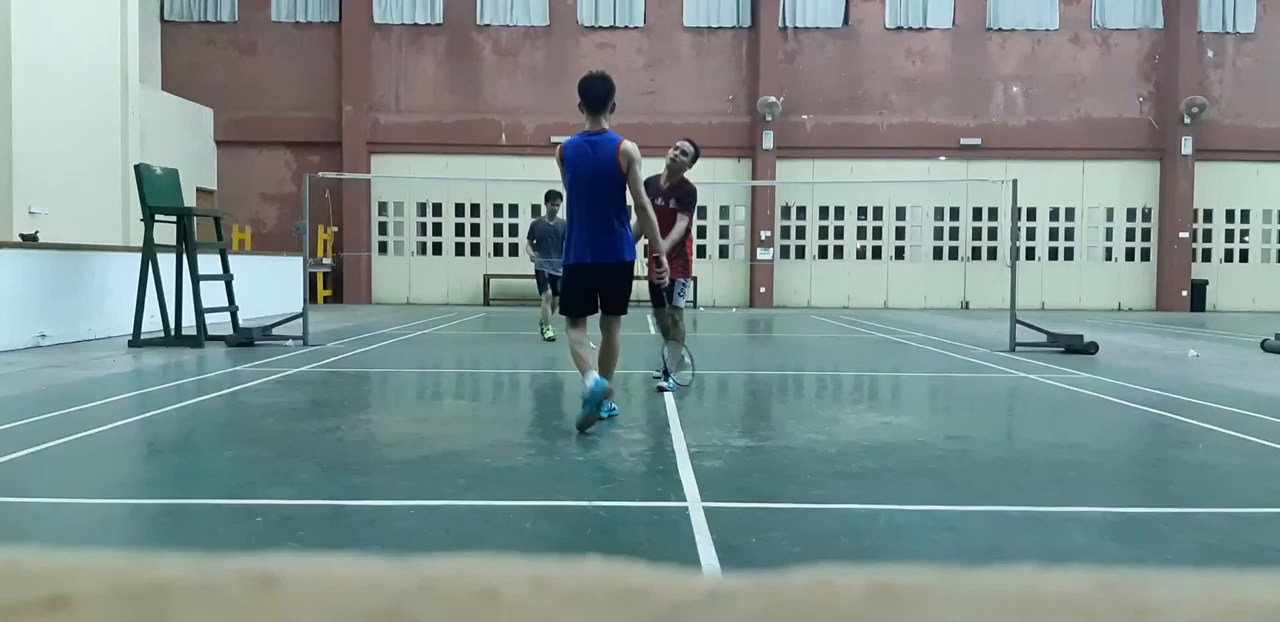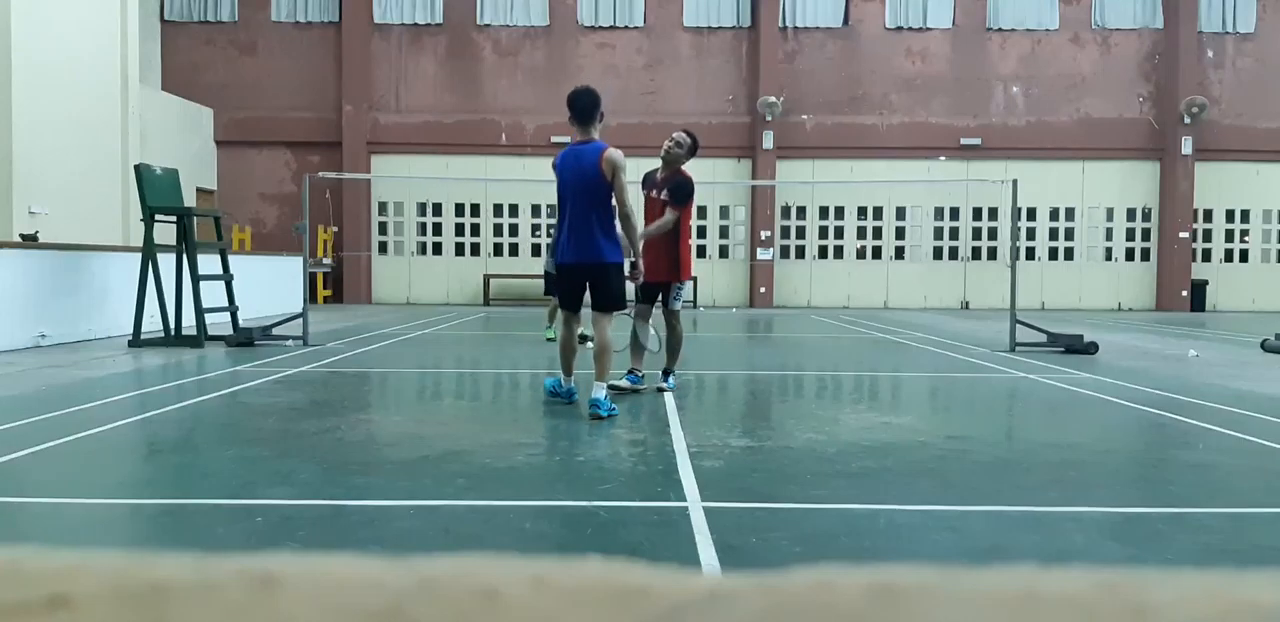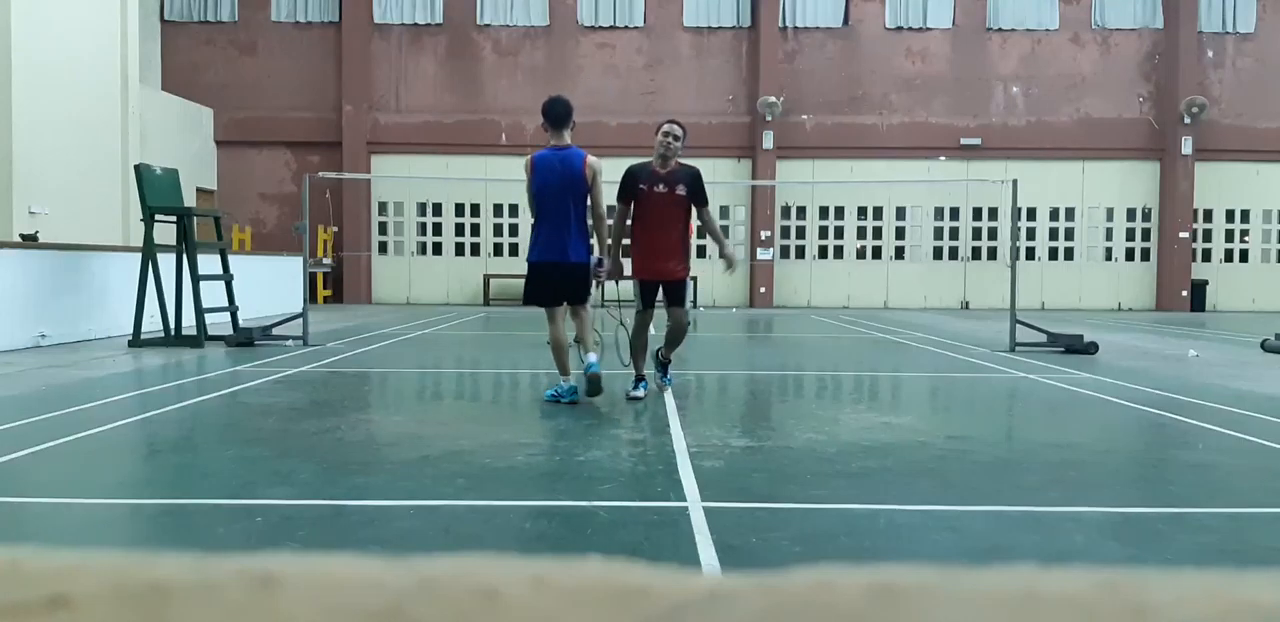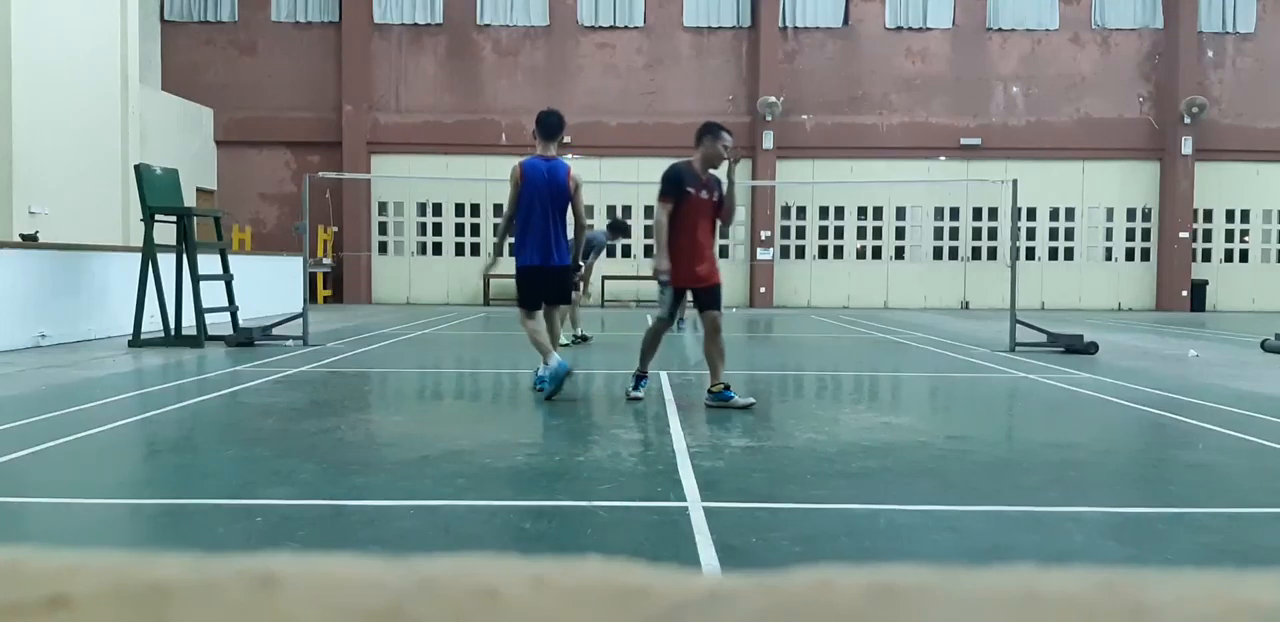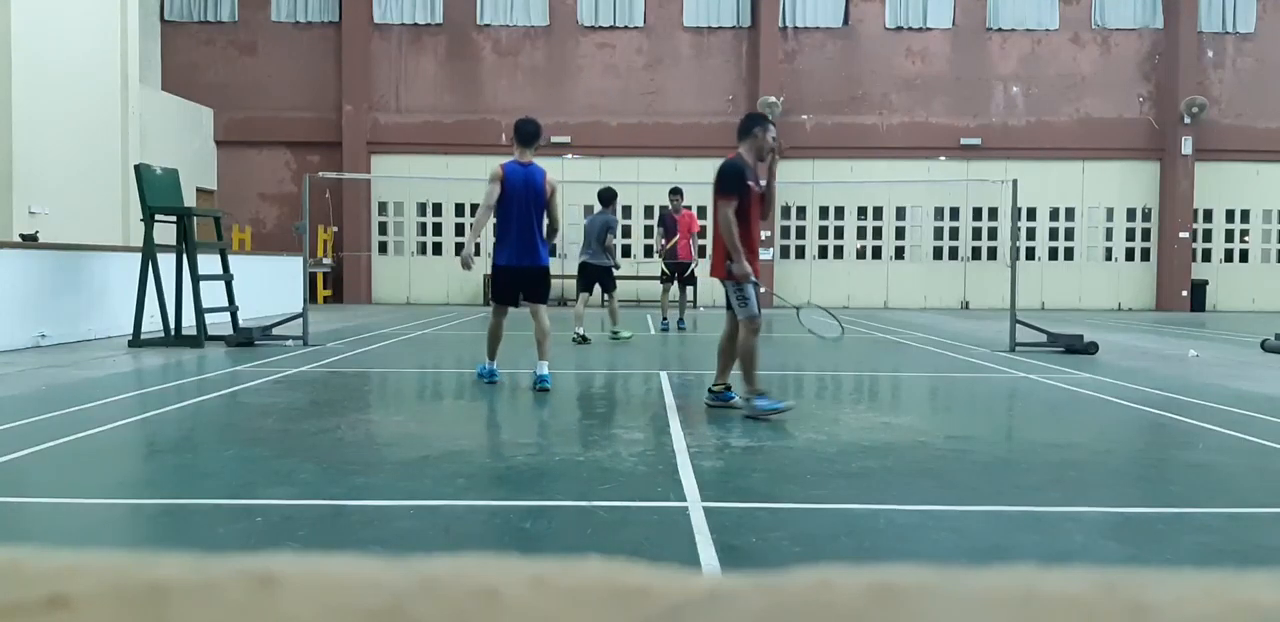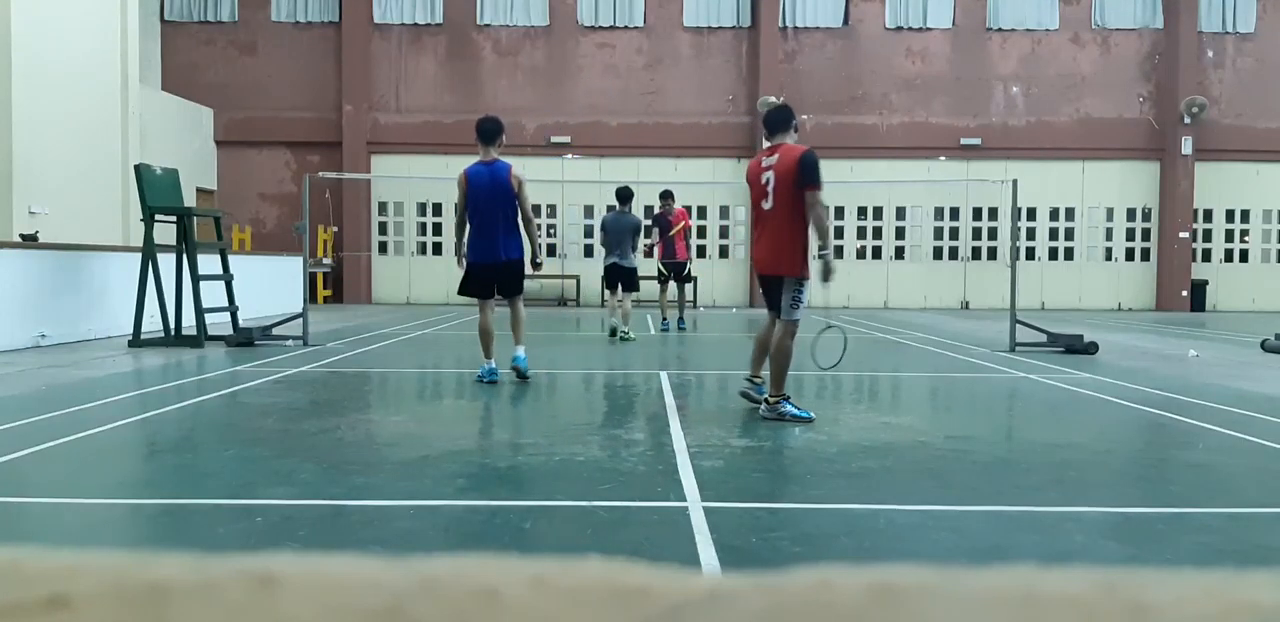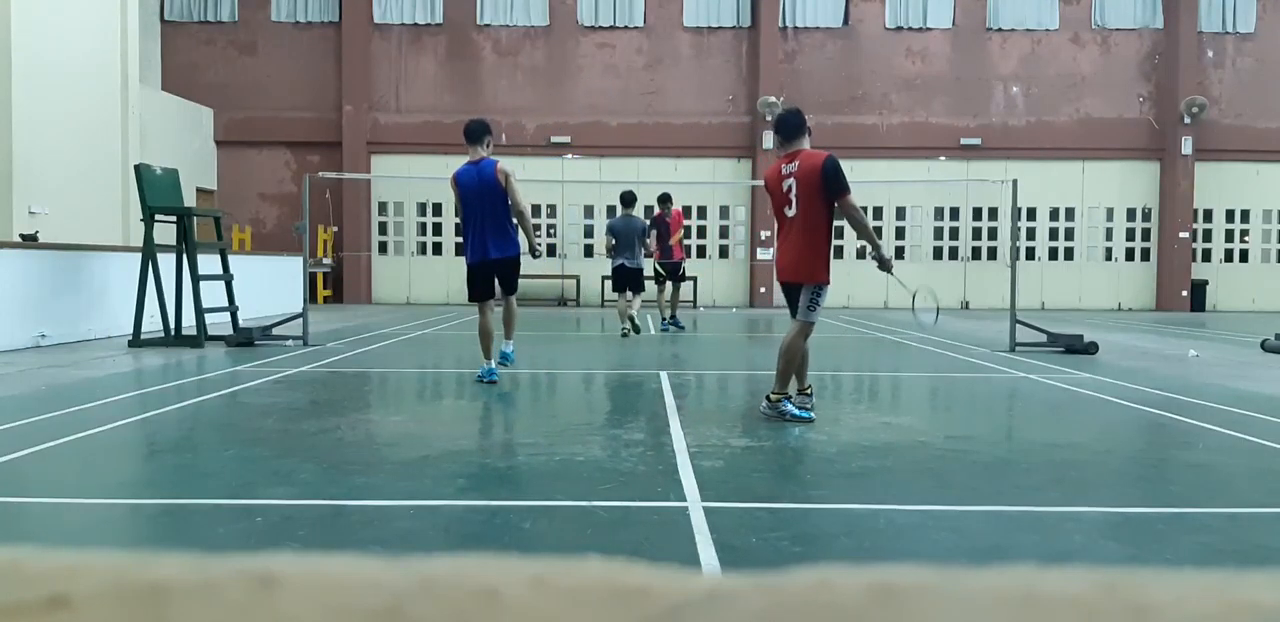
dt=0.4s
person 1, frame 1
left shoulder: (564, 151)
right shoulder: (626, 150)
right elbow: (642, 207)
right wrist: (659, 255)
left hip: (578, 255)
right hip: (617, 253)
left knee: (575, 326)
right knee: (610, 325)
left ankle: (595, 381)
right ankle: (602, 400)
person 1, frame 2
left shoulder: (560, 160)
right shoulder: (612, 157)
right elbow: (625, 213)
right wrist: (637, 256)
left hip: (567, 255)
right hip: (605, 255)
left knee: (569, 319)
right knee: (602, 324)
left ankle: (566, 384)
right ankle: (599, 395)
person 1, frame 3
left shoulder: (532, 163)
right shoulder: (590, 164)
right elbow: (599, 215)
right wrist: (601, 256)
left hip: (544, 254)
right hip: (578, 254)
left knee: (555, 317)
right knee: (580, 311)
left ankle: (567, 384)
right ankle: (591, 360)
person 1, frame 4
left shoulder: (521, 170)
right shoulder: (571, 175)
left elbow: (509, 217)
right elbow: (581, 223)
left wrist: (495, 254)
right wrist: (576, 259)
left hip: (529, 258)
right hip: (560, 259)
left knee: (530, 317)
right knee: (551, 314)
left ankle: (555, 363)
right ankle: (545, 372)
person 1, frame 5
left shoulder: (500, 173)
right shoulder: (547, 180)
left elbow: (487, 208)
right elbow: (554, 224)
left wrist: (468, 245)
left hip: (506, 258)
right hip: (536, 259)
left knee: (499, 312)
right knee: (539, 313)
left ankle: (489, 366)
right ankle: (543, 370)
person 1, frame 6
left shoulder: (466, 176)
right shoulder: (513, 174)
left elbow: (461, 219)
right elbow: (527, 216)
left wrist: (459, 250)
right wrist: (535, 251)
left hip: (480, 254)
right hip: (511, 253)
left knee: (486, 309)
right knee: (516, 303)
left ankle: (489, 367)
right ankle: (519, 355)
person 1, frame 7
left shoulder: (457, 177)
right shoulder: (501, 170)
right elbow: (519, 210)
right wrist: (532, 243)
left hip: (476, 254)
right hip: (506, 250)
left knee: (484, 309)
right knee: (509, 297)
left ankle: (489, 367)
right ankle: (507, 347)
person 2, frame 1
left shoulder: (687, 190)
right shoulder: (649, 183)
left elbow: (682, 225)
left wrist: (665, 246)
left hip: (678, 263)
right hip: (656, 262)
left knee: (674, 314)
right knee: (660, 315)
left ankle: (670, 371)
right ankle: (672, 359)
person 2, frame 2
left shoulder: (682, 182)
right shoulder: (649, 178)
left elbow: (668, 220)
left hip: (673, 264)
right hip: (649, 262)
left knee: (672, 317)
right knee: (640, 314)
left ankle: (669, 372)
right ankle: (635, 374)
person 2, frame 3
left shoulder: (691, 175)
right shoulder: (635, 173)
left elbow: (704, 215)
right elbow: (621, 216)
left wrist: (723, 246)
right wrist: (615, 256)
left hip: (677, 264)
right hip: (644, 264)
left knee: (680, 319)
right knee: (643, 318)
left ankle: (664, 357)
right ankle: (639, 378)
person 2, frame 4
left shoulder: (715, 182)
right shoulder: (677, 173)
left elbow: (726, 220)
right elbow: (662, 215)
left wrist: (731, 180)
right wrist: (661, 255)
left hip: (707, 269)
right hip: (679, 268)
left knee: (714, 324)
right knee: (663, 323)
left ankle: (718, 389)
right ankle: (640, 375)
person 2, frame 5
left shoulder: (747, 169)
right shoulder: (735, 166)
left elbow: (763, 213)
right elbow: (726, 215)
left wrist: (771, 173)
right wrist: (738, 259)
left hip: (741, 262)
right hip: (736, 262)
left knee: (736, 324)
right knee: (751, 324)
left ankle: (719, 389)
right ankle: (754, 396)
person 2, frame 6
left shoulder: (755, 163)
right shoulder: (803, 156)
right elbow: (814, 207)
right wrist: (825, 251)
left hip: (762, 257)
right hip: (789, 258)
left knee: (774, 320)
right knee: (787, 326)
left ankle: (754, 379)
right ankle: (775, 400)
person 2, frame 7
left shoulder: (772, 173)
right shoulder: (824, 163)
right elbow: (849, 210)
right wrist: (877, 248)
left hip: (786, 262)
right hip: (813, 263)
left knee: (800, 325)
right knee: (800, 327)
left ankle: (802, 392)
right ankle: (776, 397)
